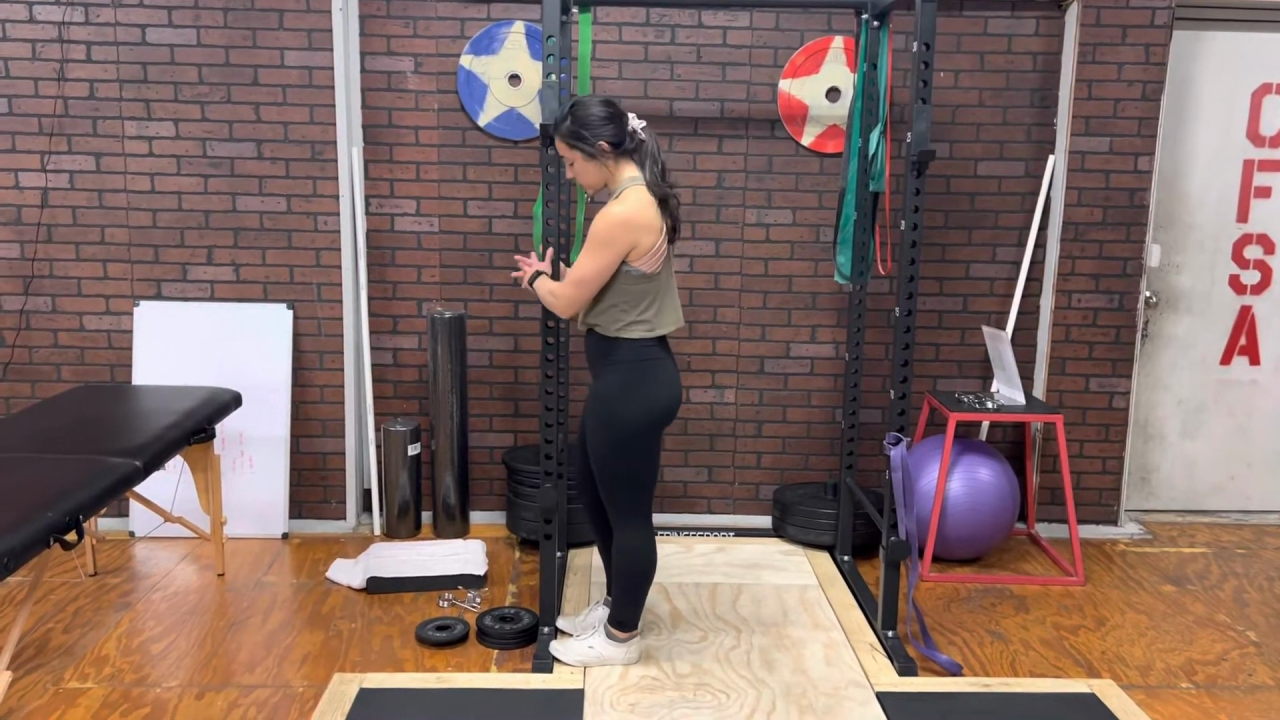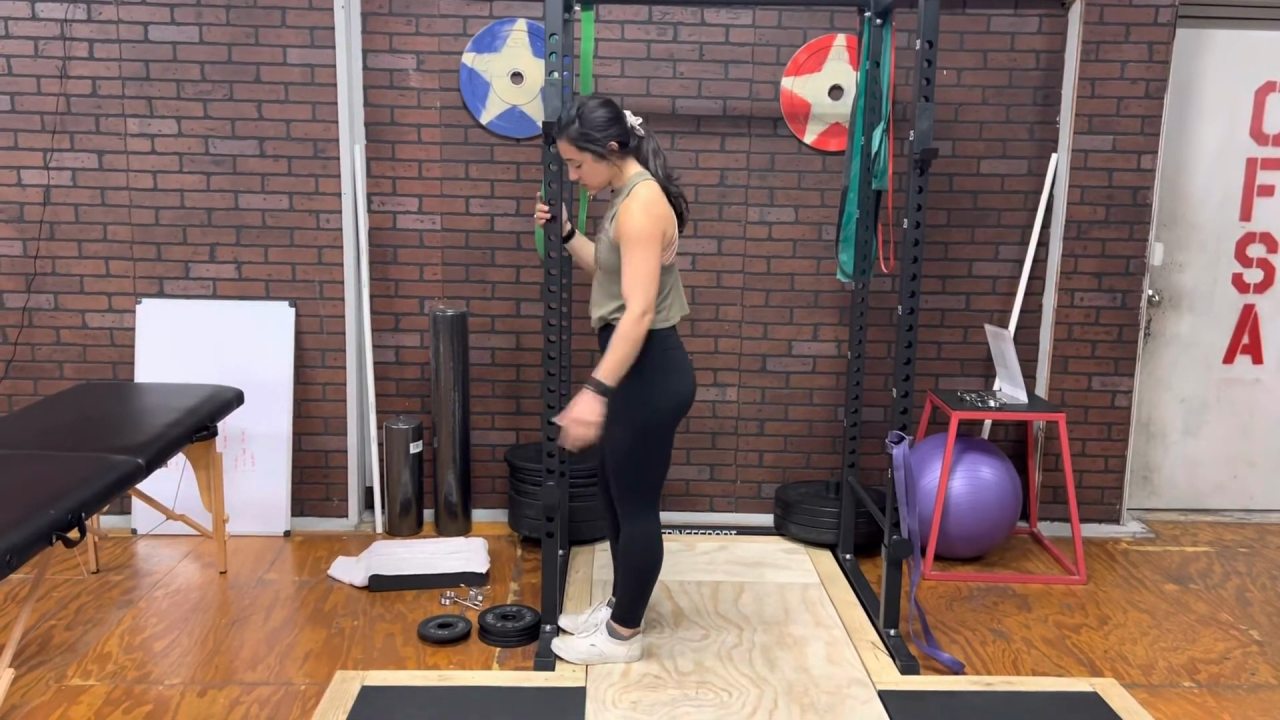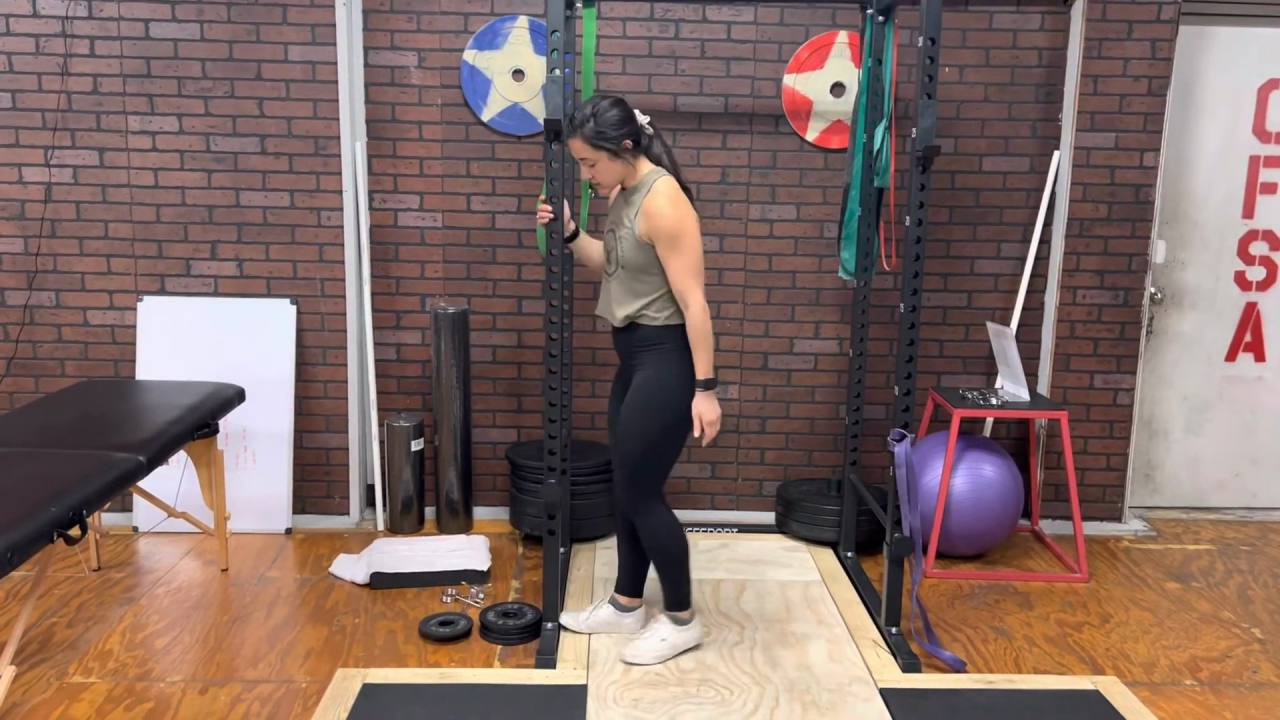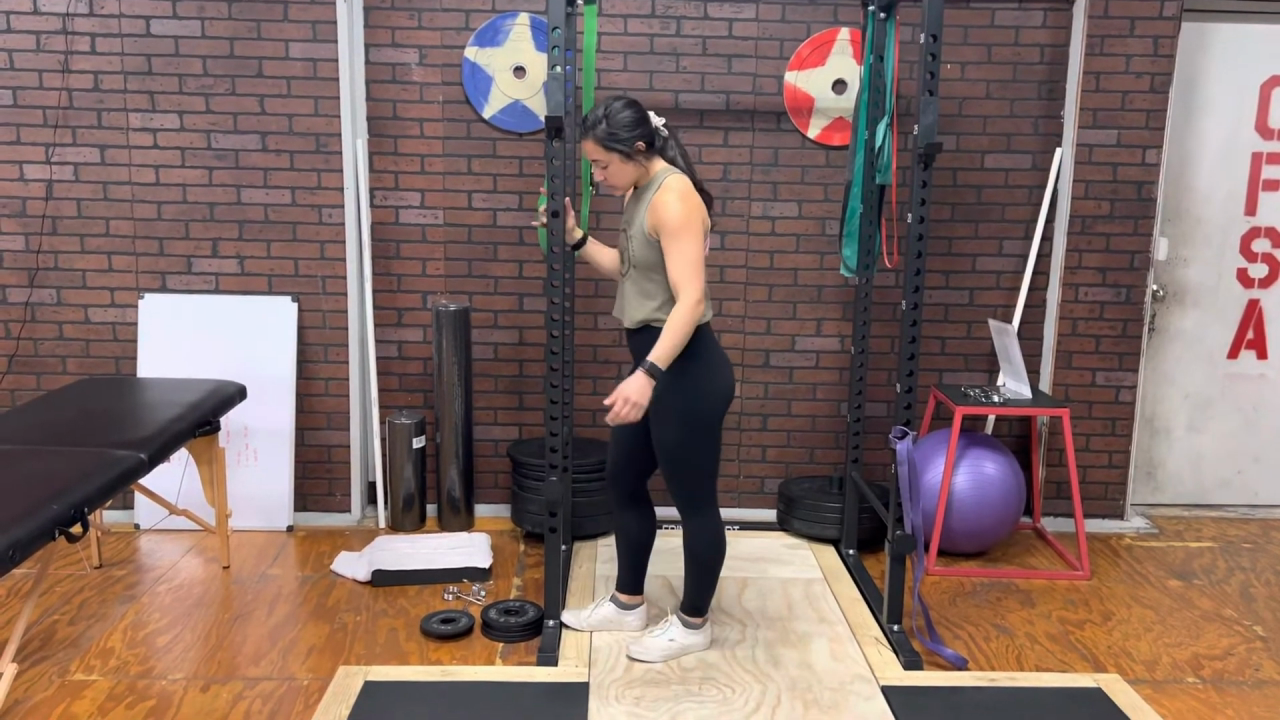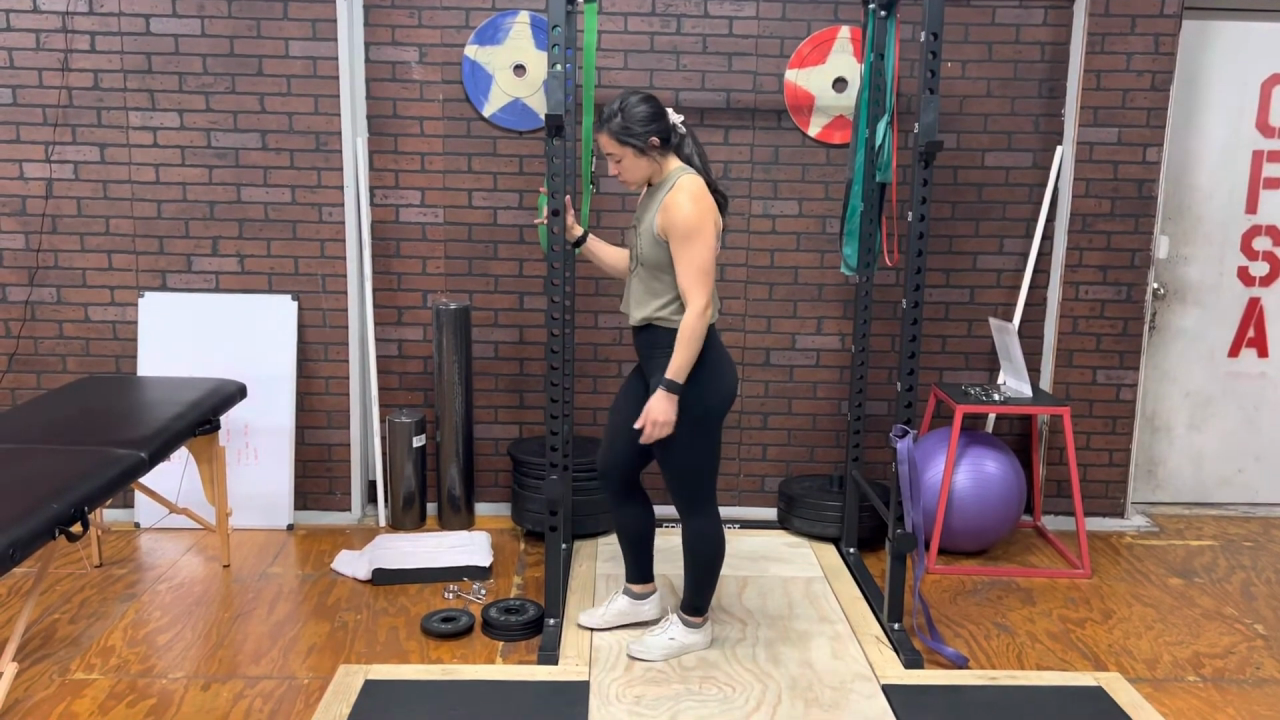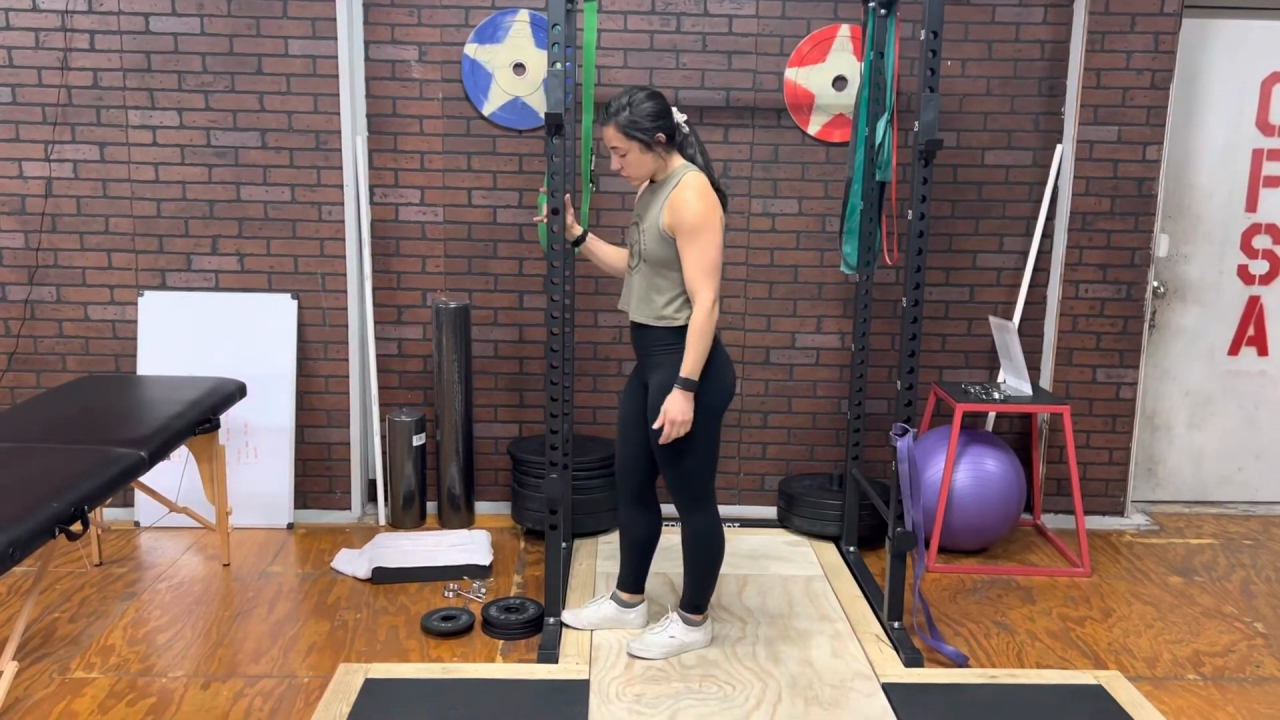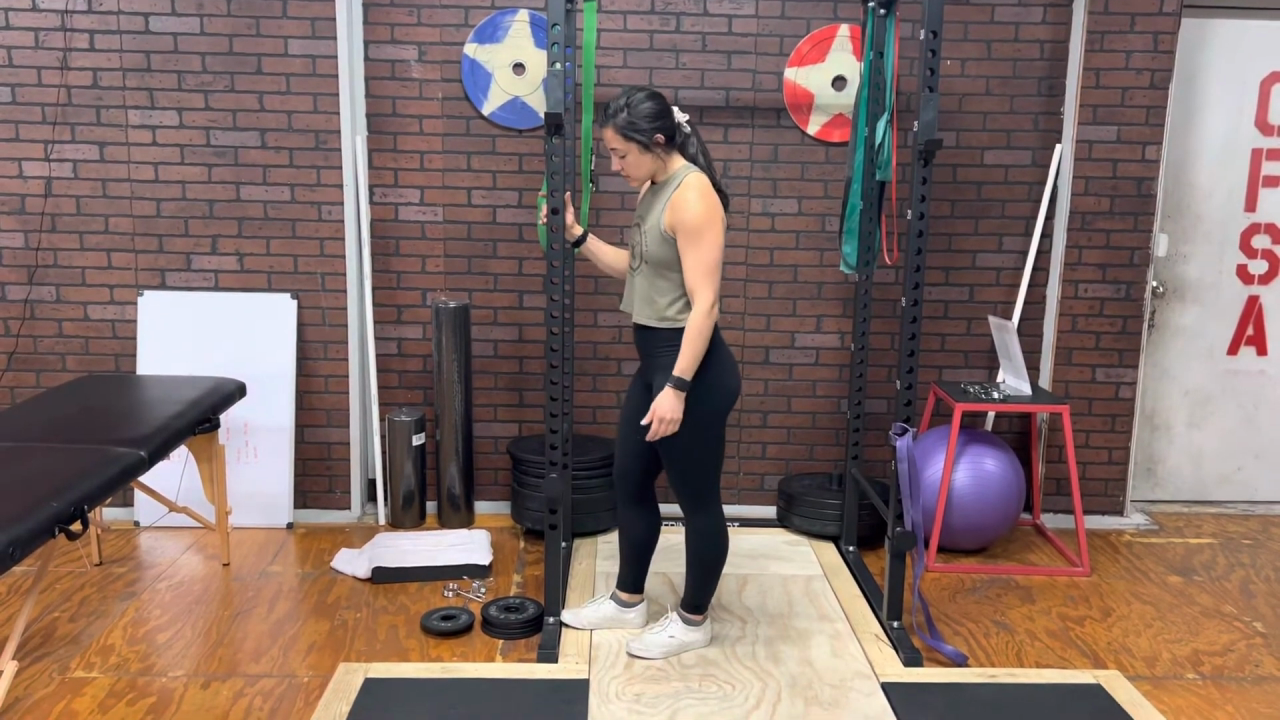
dt=0.4s
person 1, frame 1
left shoulder: (622, 213)
right shoulder: (640, 197)
left elbow: (568, 303)
left wrist: (536, 278)
right wrist: (554, 274)
left hip: (632, 379)
right hip: (627, 371)
left knee: (627, 511)
right knee: (593, 490)
left ankle: (621, 636)
right ankle: (616, 604)
person 1, frame 2
left shoulder: (639, 206)
right shoulder: (626, 196)
left elbow: (638, 312)
left wrist: (596, 391)
right wrist: (567, 234)
left hip: (651, 371)
right hip: (635, 369)
left knee: (635, 505)
right knee: (616, 494)
left ankle: (623, 634)
right ankle: (621, 605)
person 1, frame 3
left shoulder: (663, 201)
right shoulder: (624, 193)
left elbow: (694, 302)
left wrist: (704, 388)
right wrist: (569, 232)
left hip: (666, 360)
right hip: (634, 357)
left knee: (640, 494)
right knee: (630, 490)
left ankle: (680, 619)
right ankle: (626, 603)
person 1, frame 4
left shoulder: (674, 197)
right shoulder: (640, 192)
left elbow: (690, 300)
left wrist: (647, 376)
right wrist: (576, 238)
left hip: (685, 369)
right hip: (655, 360)
left knee: (694, 501)
right knee: (622, 483)
left ankle: (693, 622)
right ankle: (627, 602)
person 1, frame 5
left shoulder: (687, 198)
right shoulder: (655, 190)
left elbow: (698, 305)
left wrist: (669, 391)
right wrist: (578, 236)
left hip: (688, 369)
right hip: (654, 359)
left knee: (692, 500)
right knee: (615, 471)
left ankle: (693, 621)
right ankle: (641, 593)
person 1, frame 6
left shoulder: (691, 195)
right shoulder: (652, 189)
left elbow: (705, 301)
left wrist: (685, 388)
right wrist: (577, 234)
left hip: (687, 364)
right hip: (650, 362)
left knee: (692, 498)
right knee: (632, 487)
left ankle: (693, 620)
right ankle: (628, 602)
person 1, frame 7
left shoulder: (692, 196)
right shoulder: (655, 190)
left elbow: (704, 302)
left wrist: (678, 388)
right wrist: (577, 235)
left hip: (691, 369)
right hip: (654, 362)
left knee: (697, 499)
right knee: (629, 482)
left ankle: (692, 620)
right ankle: (627, 601)
